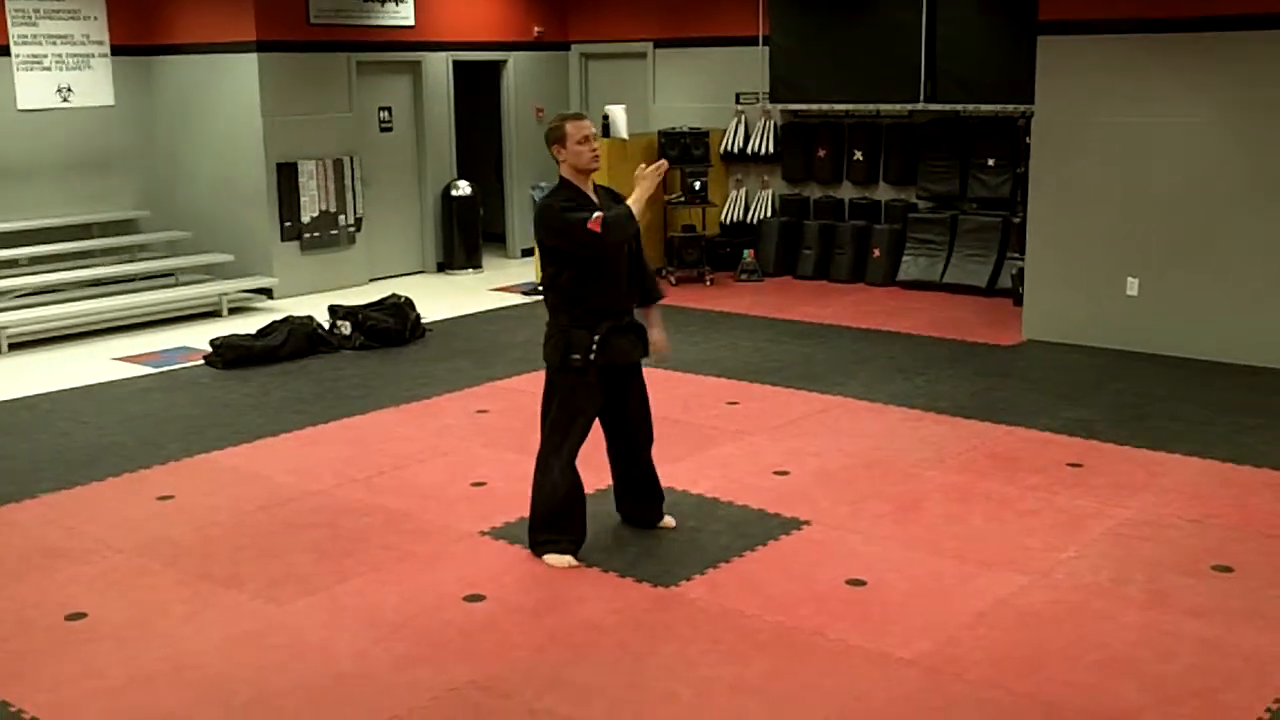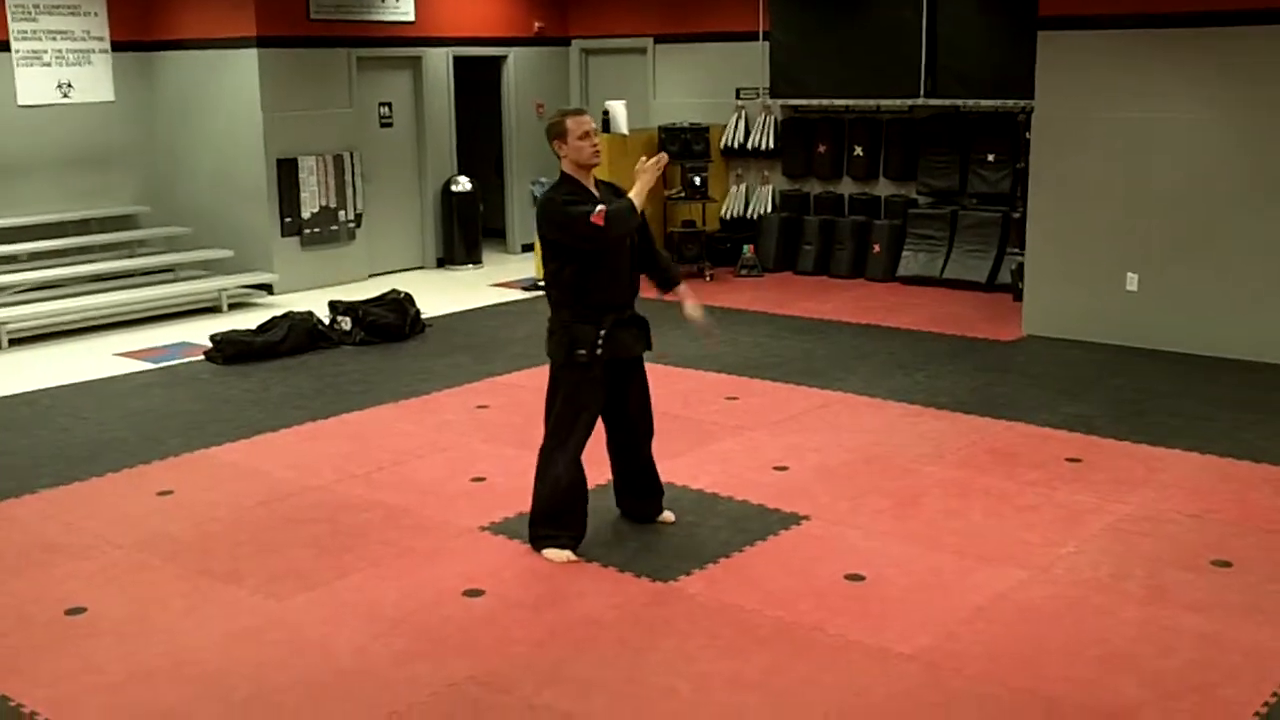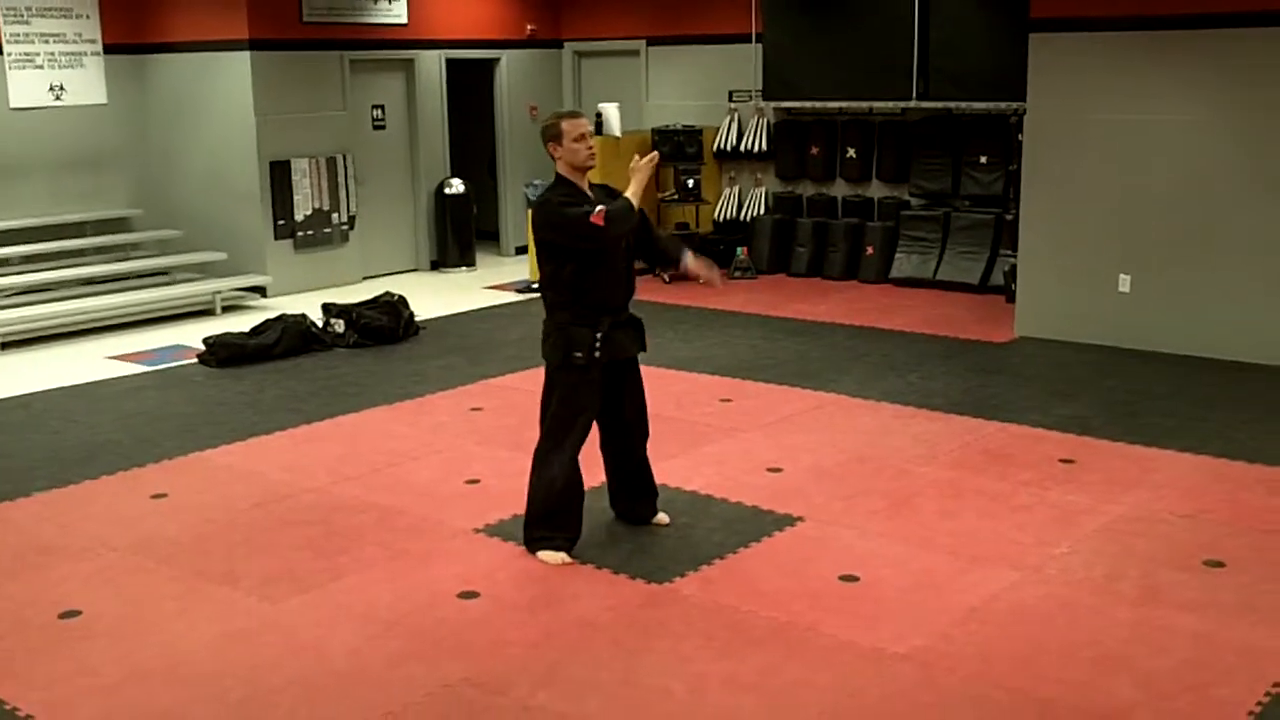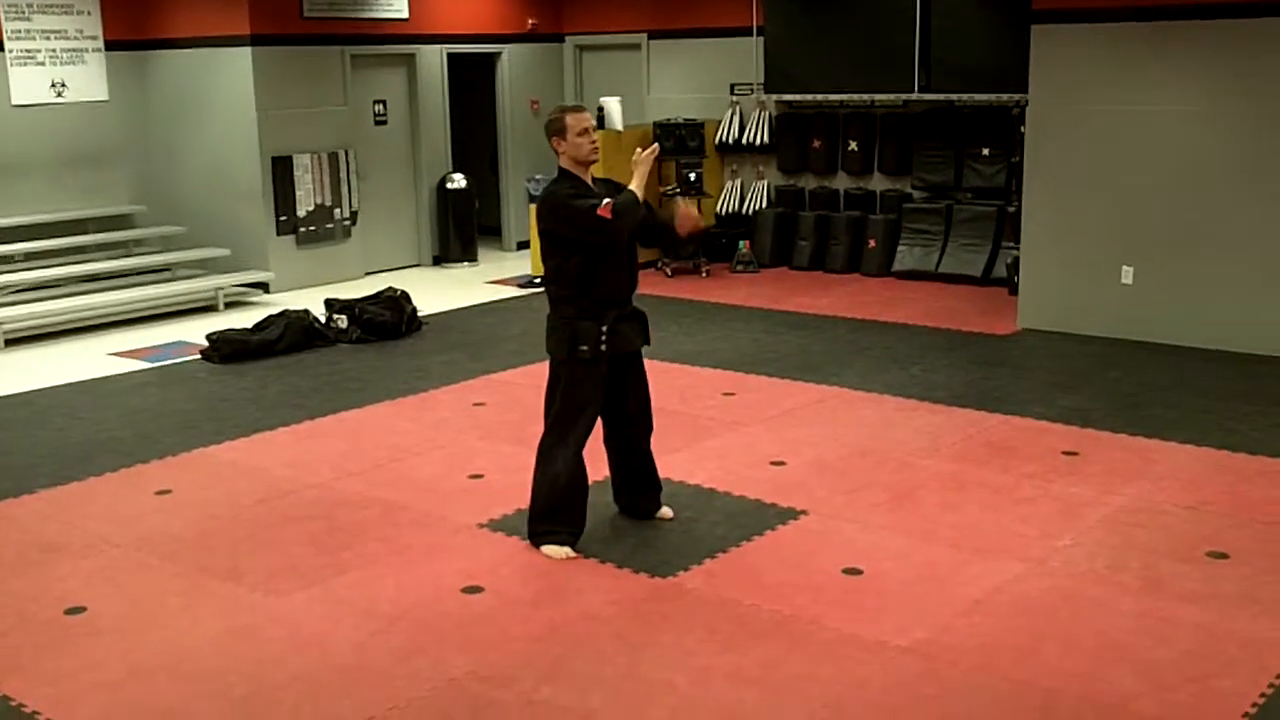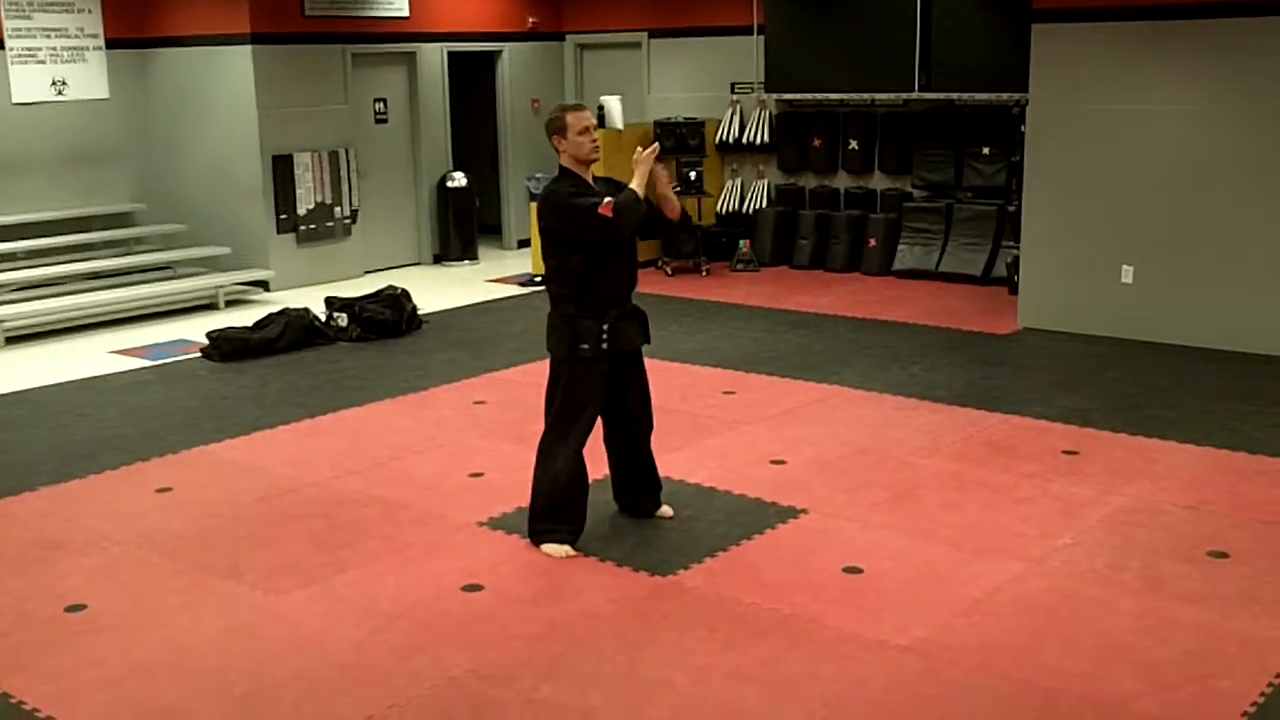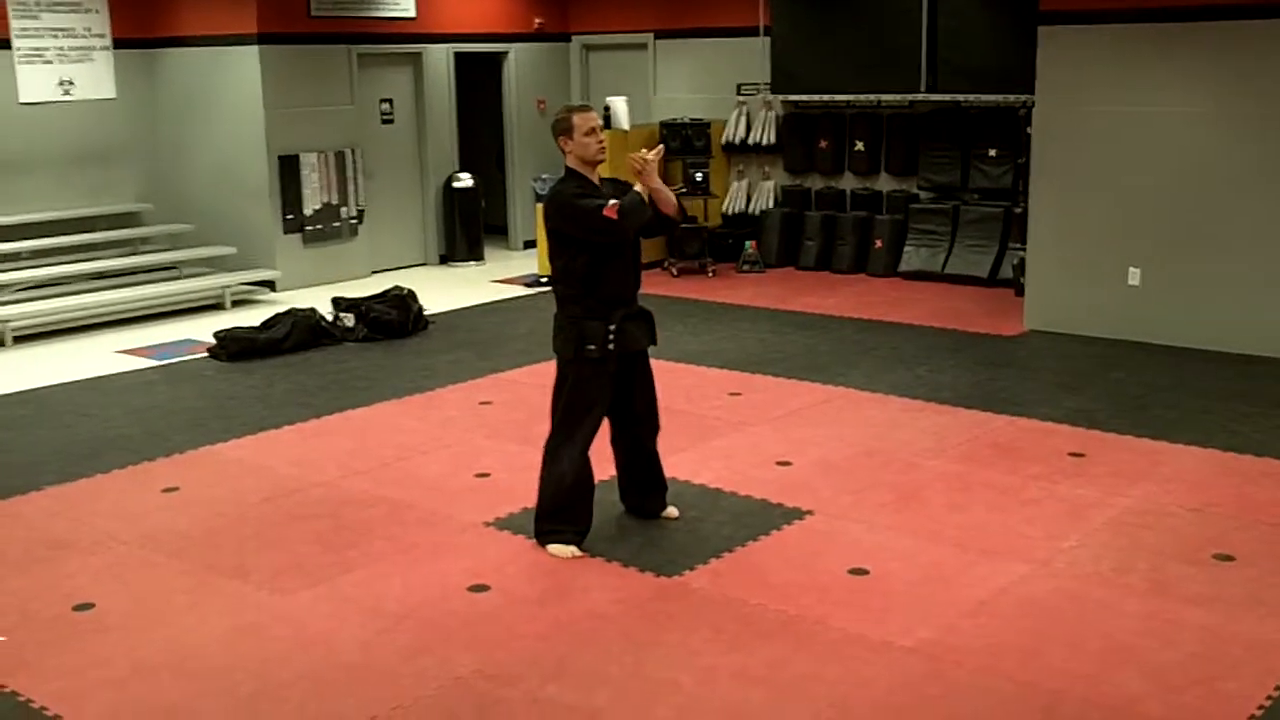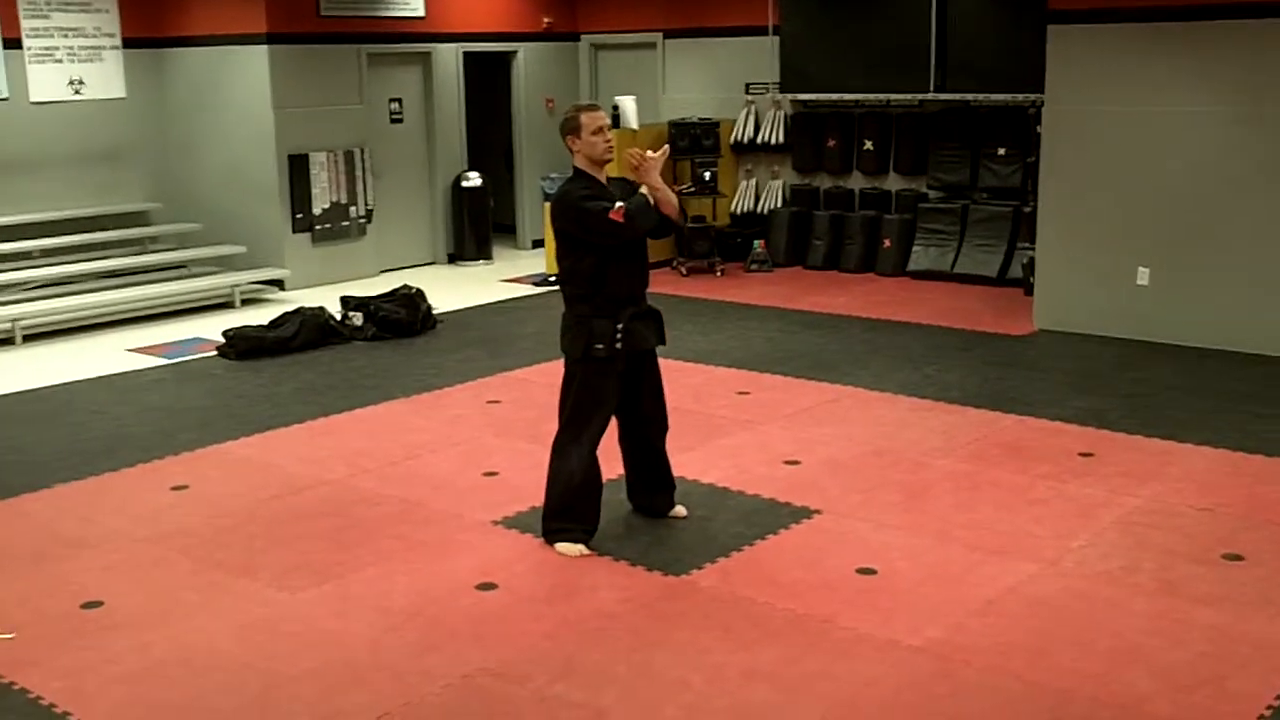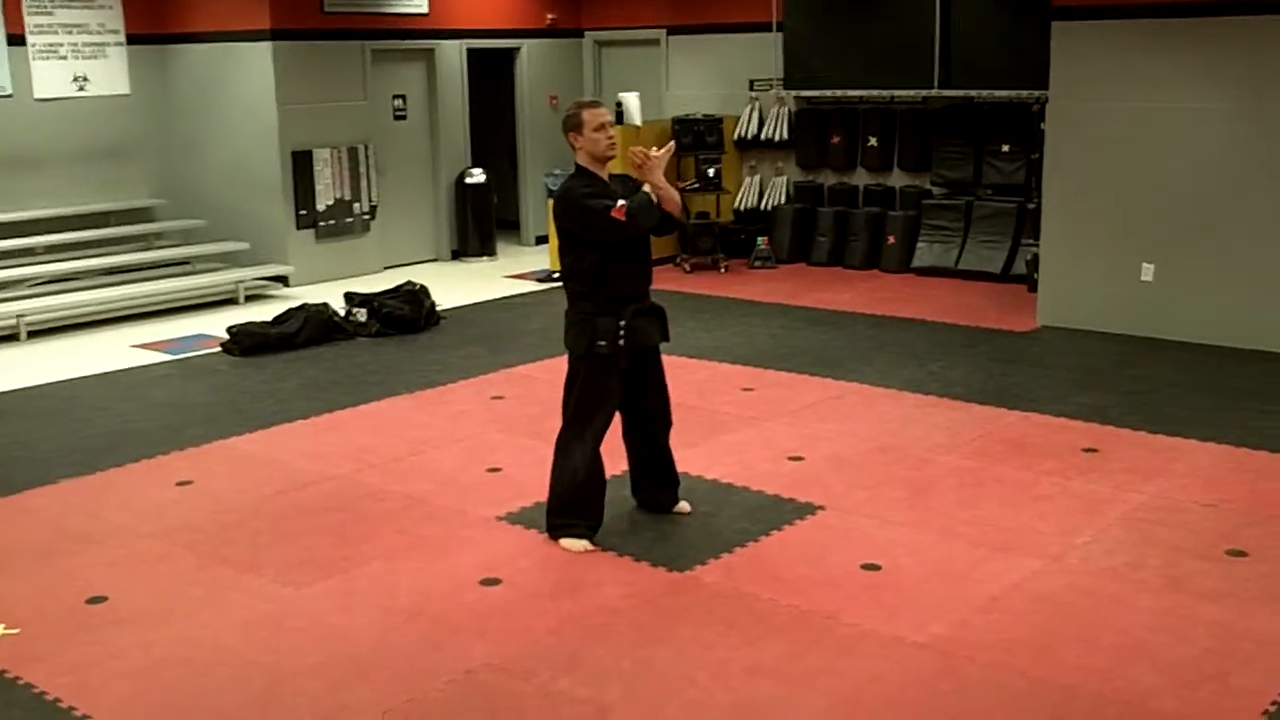
dt=0.1s
person 1, frame 1
left shoulder: (611, 200)
right shoulder: (554, 210)
left elbow: (635, 262)
right elbow: (605, 238)
left wrist: (652, 321)
right wrist: (642, 193)
left hip: (620, 335)
right hip: (575, 343)
left knee: (633, 430)
right knee: (562, 441)
left ankle: (642, 508)
right ankle: (551, 537)
person 1, frame 2
left shoulder: (612, 194)
right shoulder: (557, 204)
left elbow: (645, 248)
right elbow: (607, 231)
left wrist: (682, 294)
right wrist: (643, 186)
left hip: (622, 328)
right hip: (579, 336)
left knee: (633, 424)
right knee: (567, 435)
left ankle: (641, 503)
right ankle: (553, 532)
person 1, frame 3
left shoulder: (607, 196)
right shoulder: (552, 206)
left elbow: (648, 239)
right elbow: (607, 230)
left wrist: (688, 261)
right wrist: (637, 185)
left hip: (617, 329)
right hip: (575, 338)
left knee: (628, 426)
right knee: (562, 437)
left ankle: (636, 505)
right ankle: (548, 533)
person 1, frame 4
left shoulder: (609, 190)
right shoulder: (557, 200)
left elbow: (653, 230)
right elbow: (613, 222)
left wrist: (682, 220)
right wrist: (638, 179)
left hip: (619, 323)
right hip: (578, 332)
left knee: (632, 420)
right knee: (566, 430)
left ankle: (639, 499)
right ankle: (551, 528)
person 1, frame 5
left shoulder: (610, 188)
right shoulder: (558, 198)
left elbow: (657, 222)
right elbow: (615, 220)
left wrist: (663, 190)
right wrist: (640, 176)
left hip: (621, 321)
right hip: (579, 330)
left knee: (632, 418)
right knee: (567, 429)
left ankle: (639, 497)
right ankle: (551, 526)
person 1, frame 6
left shoulder: (615, 188)
right shoulder: (564, 199)
left elbow: (664, 220)
right elbow: (622, 223)
left wrist: (652, 182)
right wrist: (641, 185)
left hip: (626, 322)
right hip: (585, 331)
left knee: (638, 419)
right knee: (573, 430)
left ankle: (645, 498)
right ankle: (557, 527)
person 1, frame 7
left shoulder: (623, 188)
right shoulder: (571, 199)
left elbow: (668, 221)
right elbow: (628, 226)
left wrist: (653, 182)
right wrist: (647, 185)
left hip: (634, 322)
right hip: (593, 330)
left knee: (647, 418)
right knee: (581, 429)
left ankle: (653, 497)
right ankle: (565, 525)
person 1, frame 8
left shoulder: (625, 185)
right shoulder: (574, 196)
left elbow: (672, 219)
right elbow: (629, 224)
left wrist: (656, 181)
right wrist: (652, 182)
left hip: (638, 318)
right hip: (597, 327)
left knee: (651, 414)
right knee: (584, 426)
left ankle: (658, 493)
right ankle: (569, 522)
